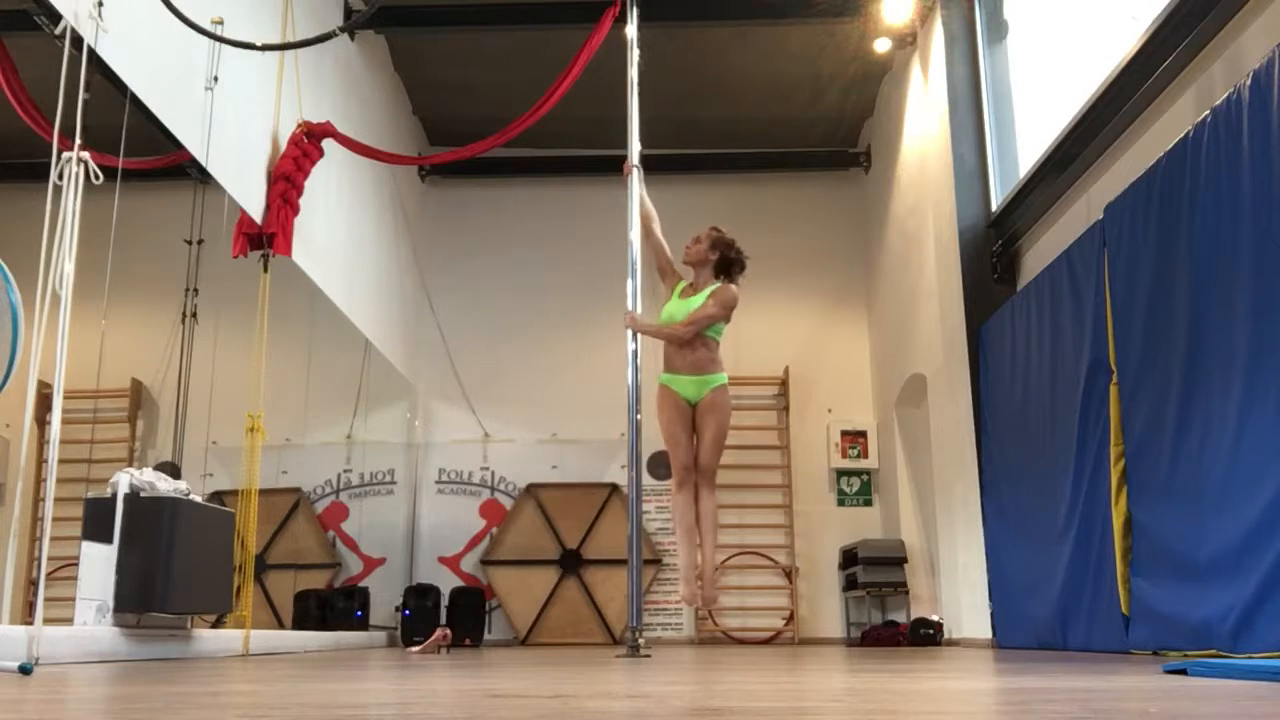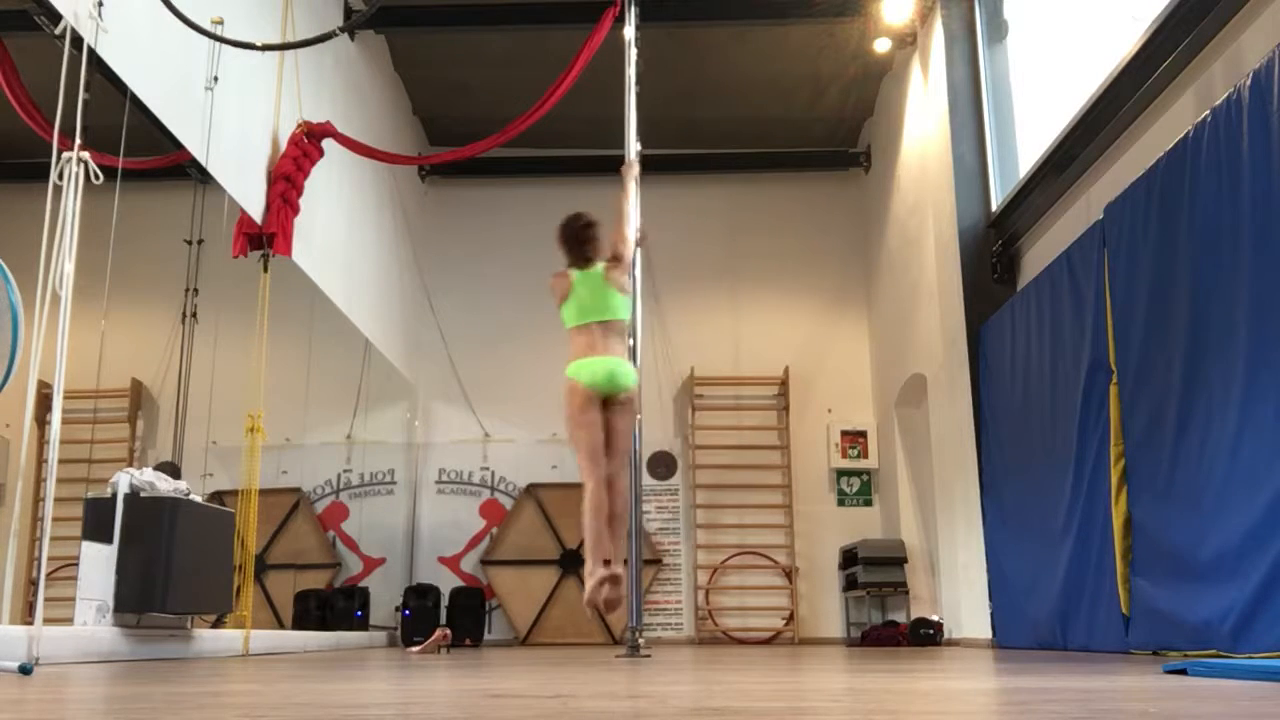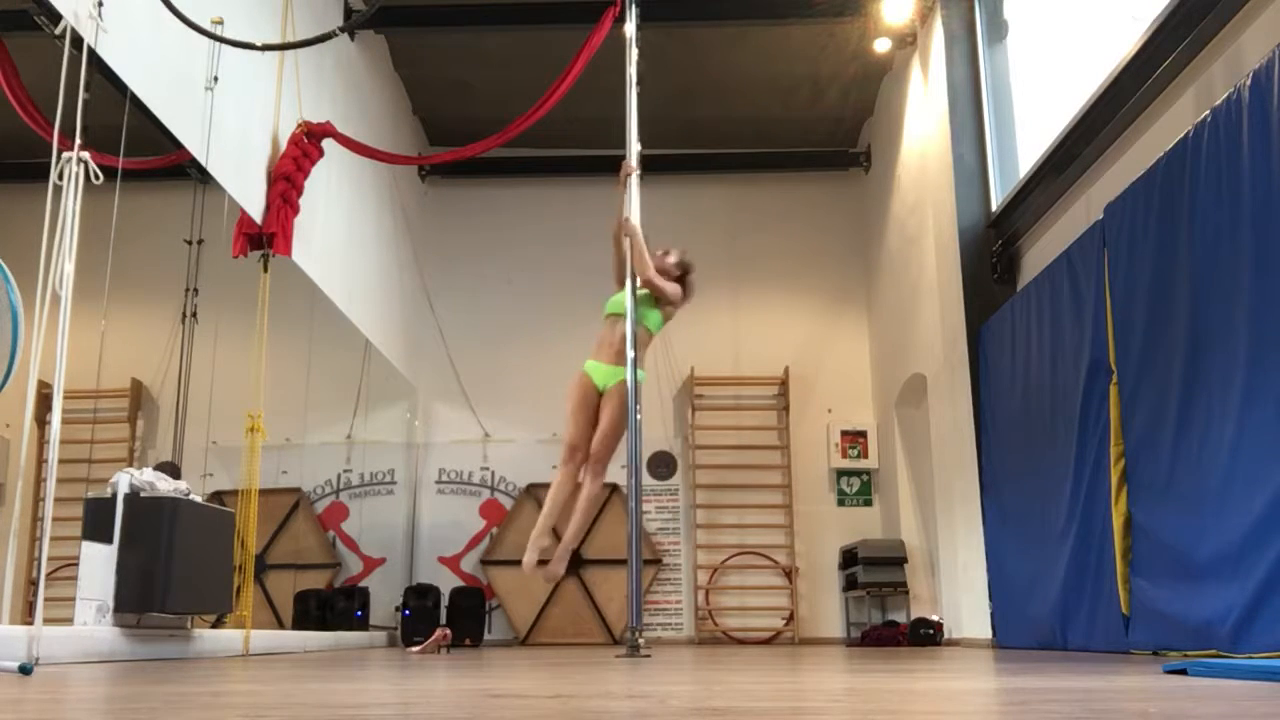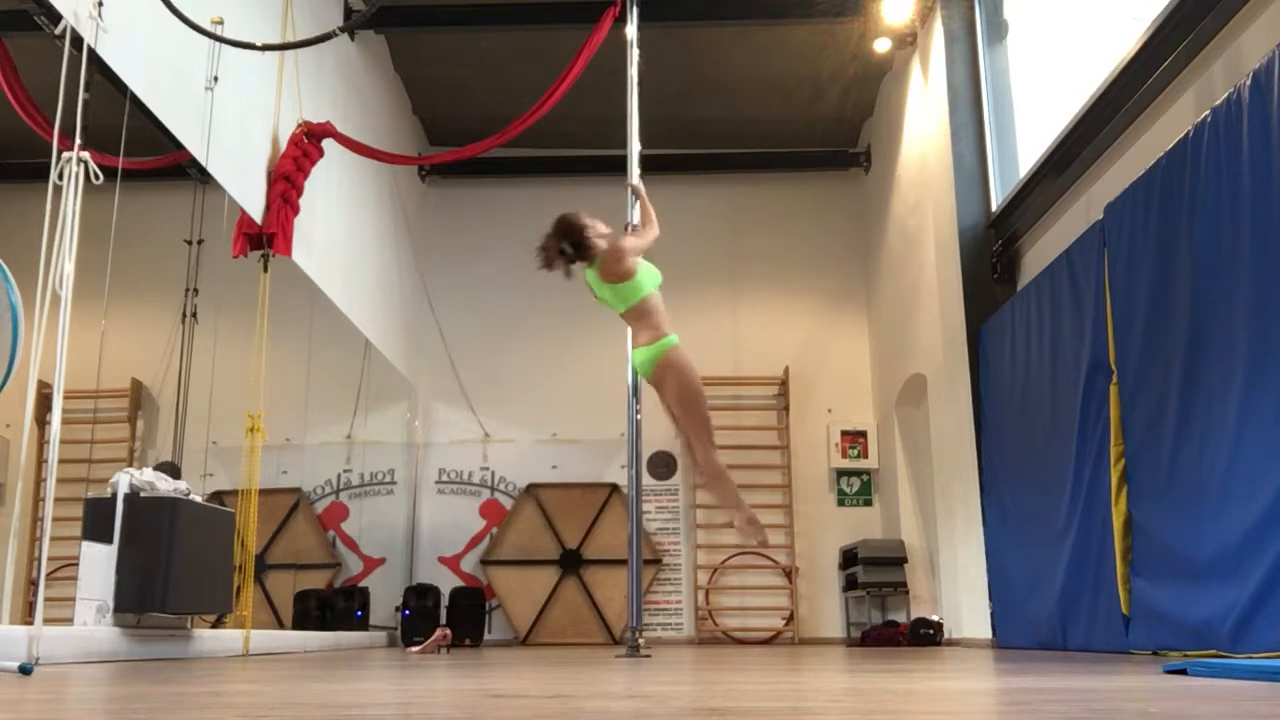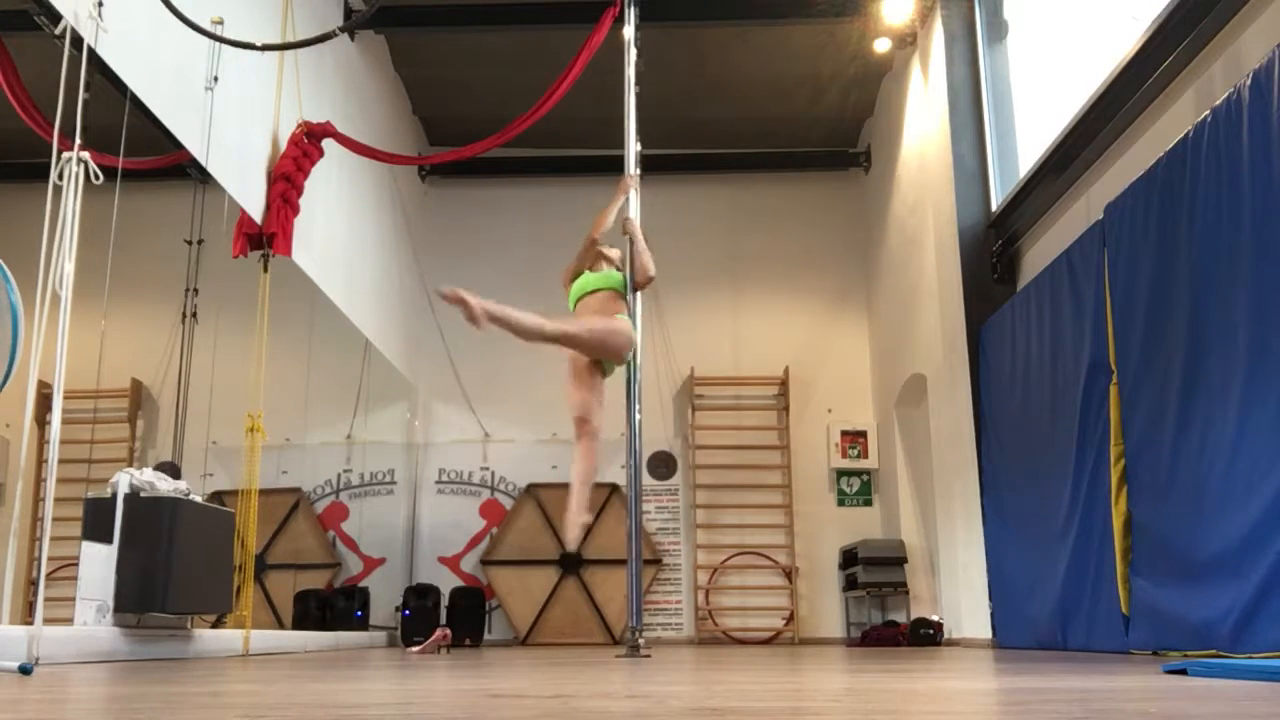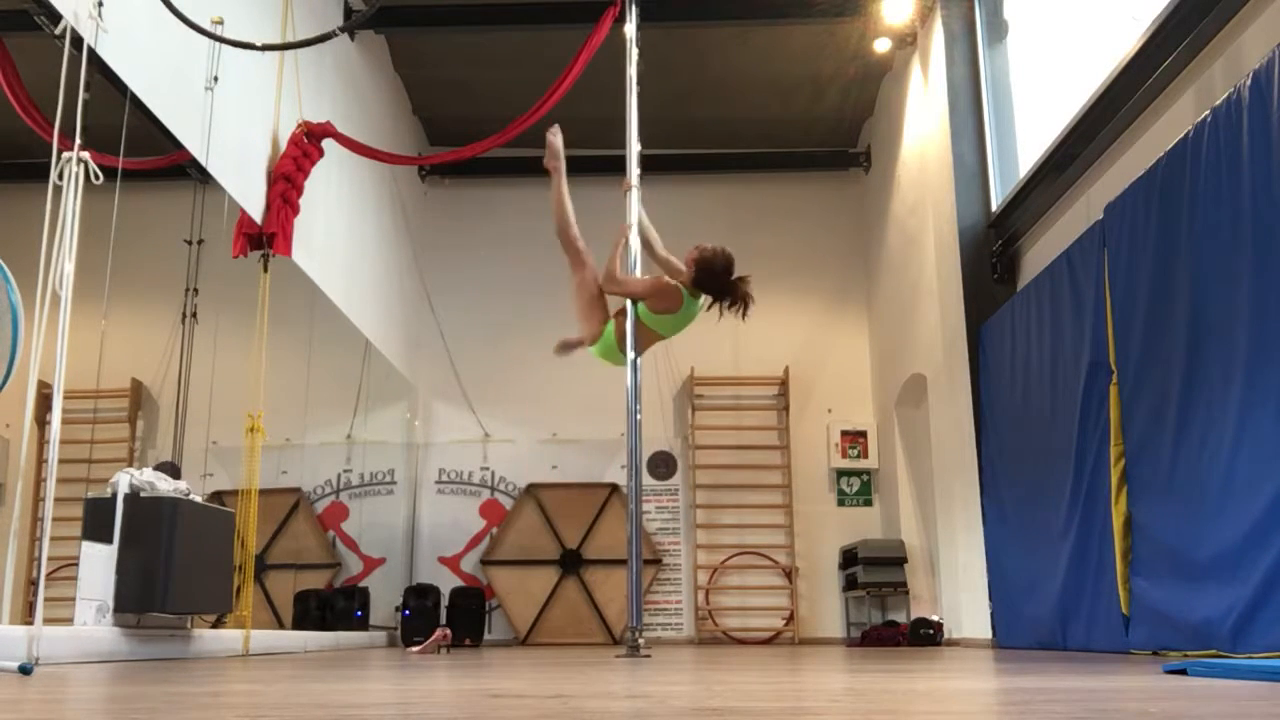
dt=0.7s
person 1, frame 1
left shoulder: (726, 294)
right shoulder: (674, 283)
left elbow: (685, 332)
right elbow: (652, 230)
left wrist: (641, 326)
right wrist: (639, 185)
left hip: (711, 386)
right hip: (673, 386)
left knee: (706, 476)
right knee: (682, 476)
left ankle: (709, 568)
right ankle: (687, 569)
person 1, frame 2
left shoulder: (560, 282)
right shoulder: (621, 269)
right elbow: (626, 232)
right wrist: (629, 180)
left hip: (584, 375)
right hip: (622, 372)
left knee: (593, 473)
right knee: (617, 473)
left ankle: (595, 566)
right ankle: (615, 566)
person 1, frame 3
left shoulder: (671, 297)
right shoulder: (635, 280)
left elbow: (650, 278)
right elbow: (621, 238)
left wrist: (637, 236)
right wrist: (624, 187)
left hip: (626, 379)
right hip: (593, 372)
left knee: (596, 462)
right knee: (571, 454)
left ankle: (566, 547)
right ankle: (541, 534)
person 1, frame 4
left shoulder: (590, 272)
right shoulder: (617, 253)
right elbow: (653, 229)
left wrist: (624, 241)
right wrist: (640, 195)
left hip: (646, 354)
right hip: (662, 350)
left knee: (696, 440)
right knee: (703, 441)
left ankle: (740, 512)
right ankle: (744, 516)
person 1, frame 5
left shoulder: (627, 279)
right shoulder: (576, 278)
left elbow: (646, 271)
right elbow: (593, 238)
left wrist: (636, 235)
right wrist: (620, 196)
left hip: (618, 338)
right hip: (587, 355)
left knee: (552, 327)
right knee: (584, 426)
left ankle: (488, 309)
right ankle: (576, 512)
person 1, frame 6
left shoulder: (665, 289)
right shoulder: (698, 293)
left elbow: (610, 283)
right elbow: (657, 252)
left wrist: (620, 243)
left hip: (607, 341)
right hip: (624, 351)
left knee: (576, 248)
left ankle: (558, 167)
right ankle: (583, 339)
